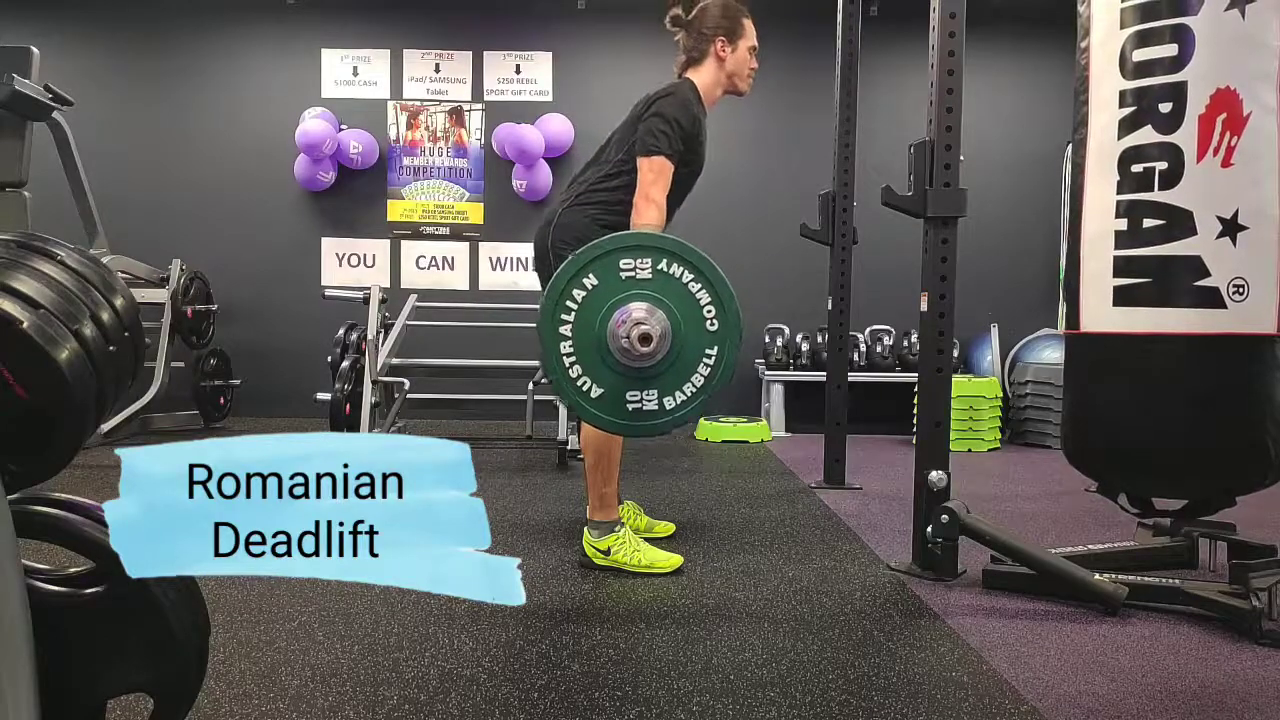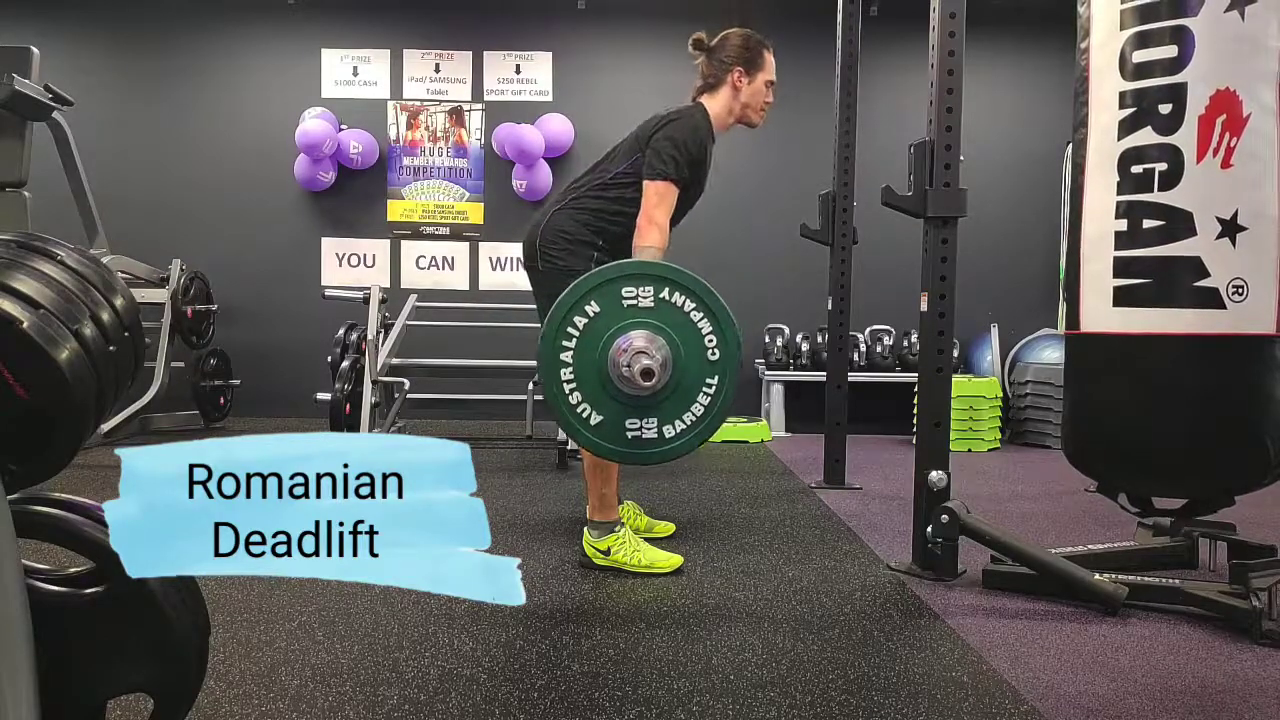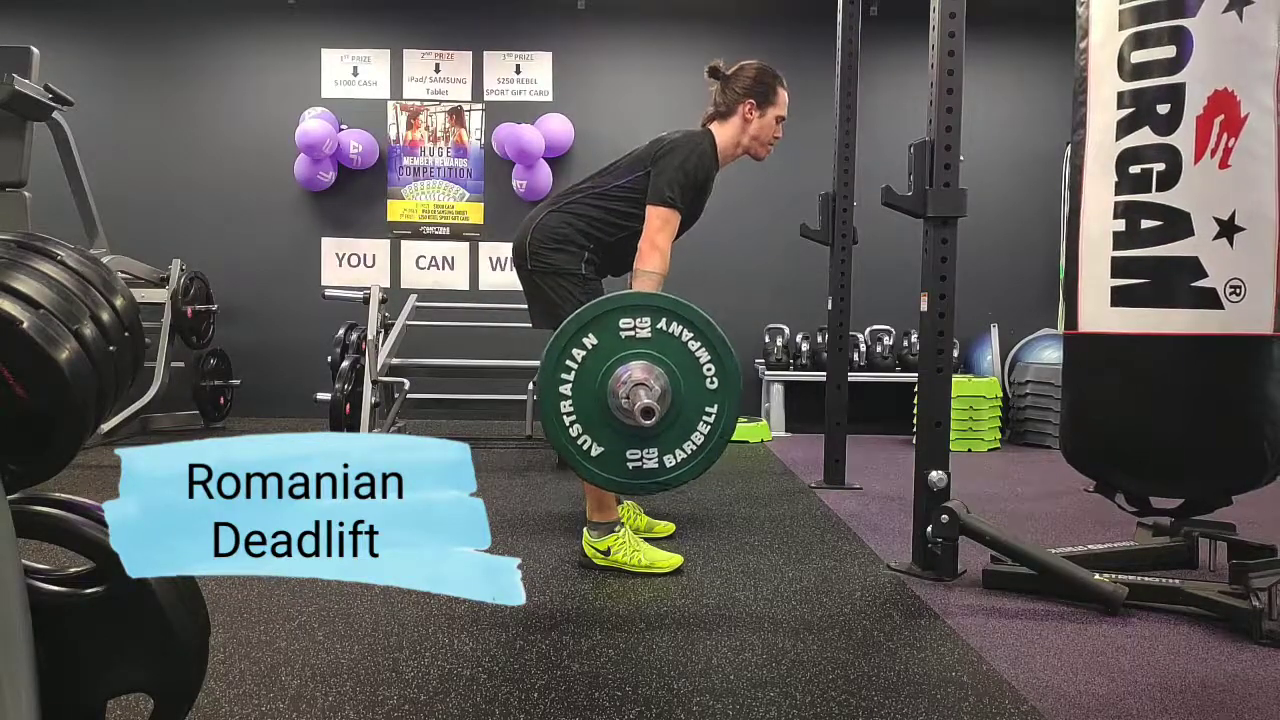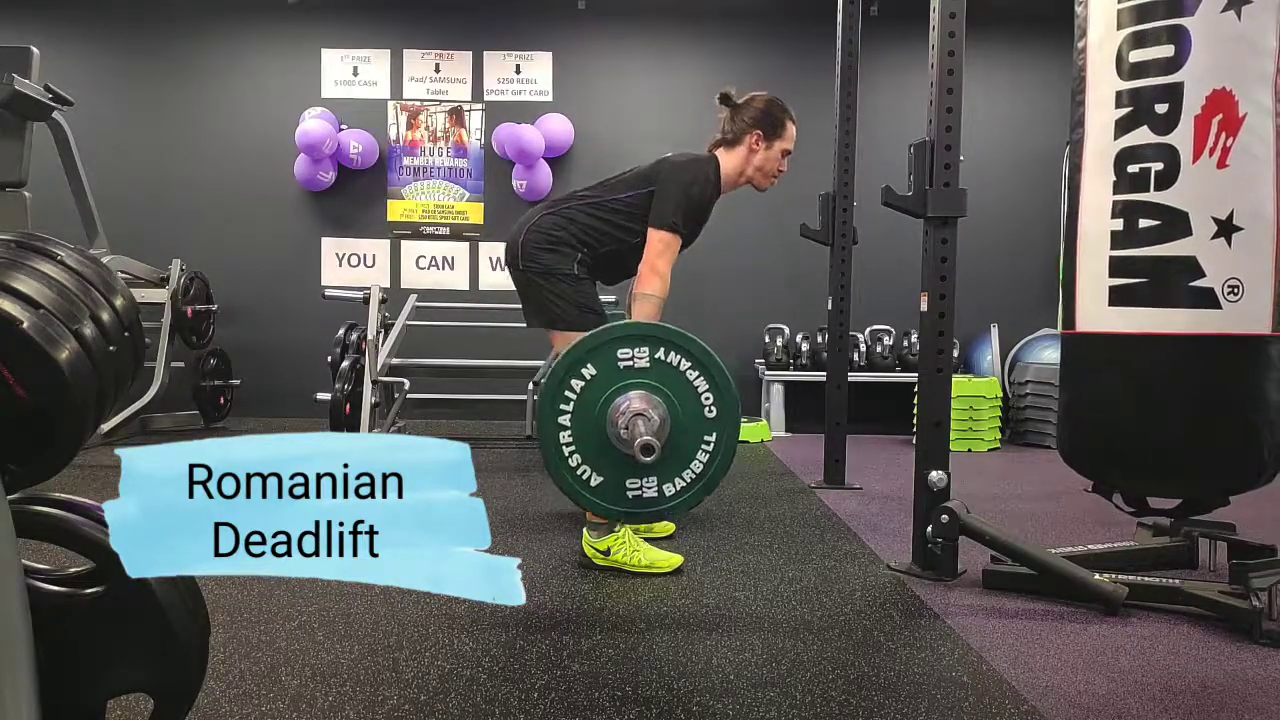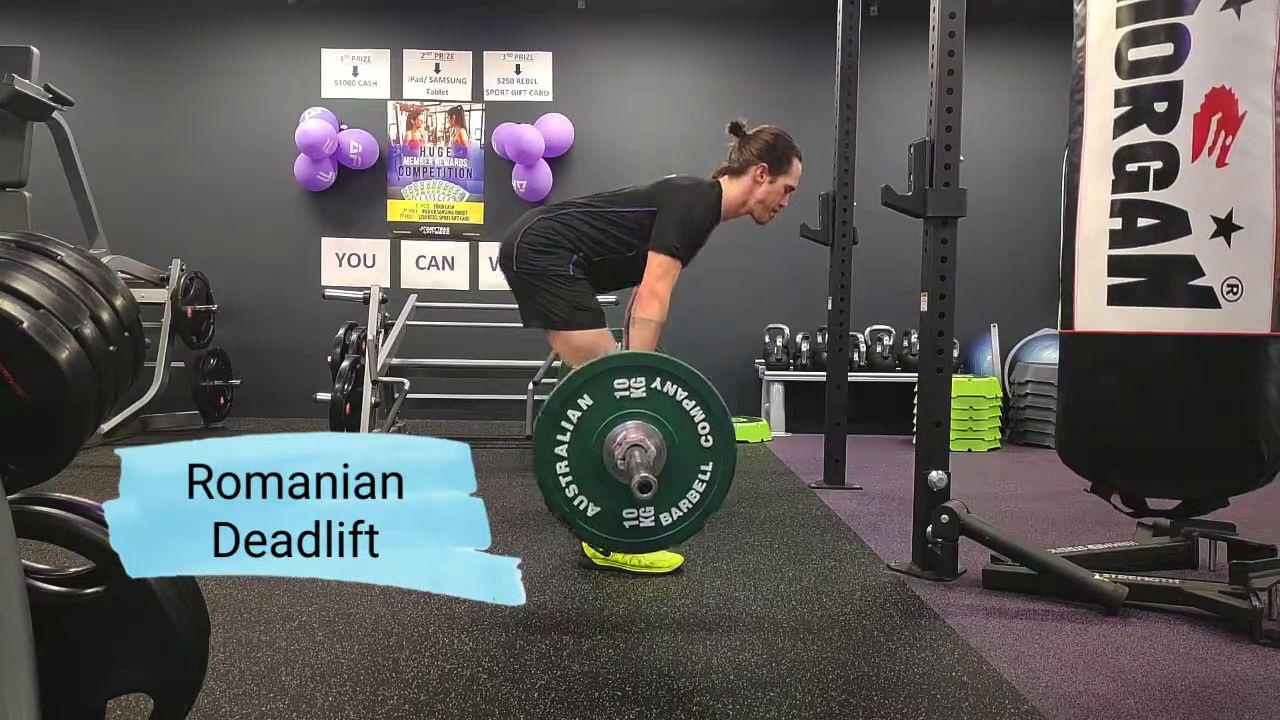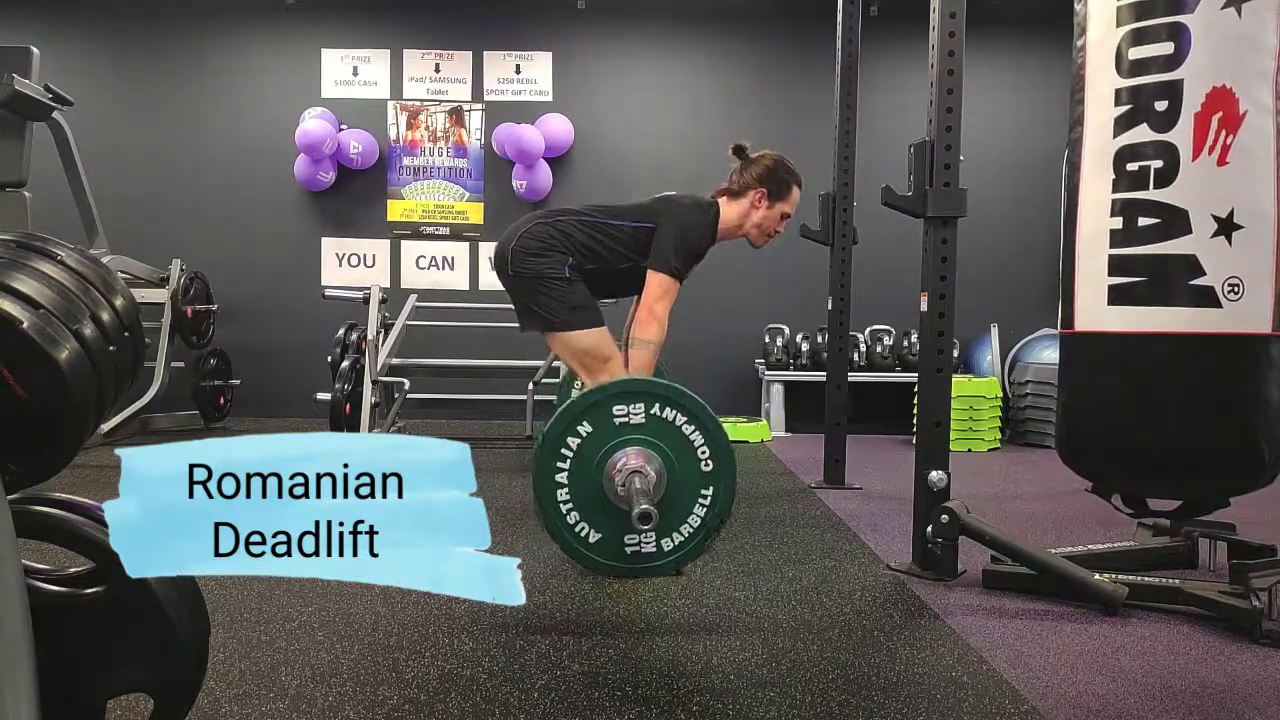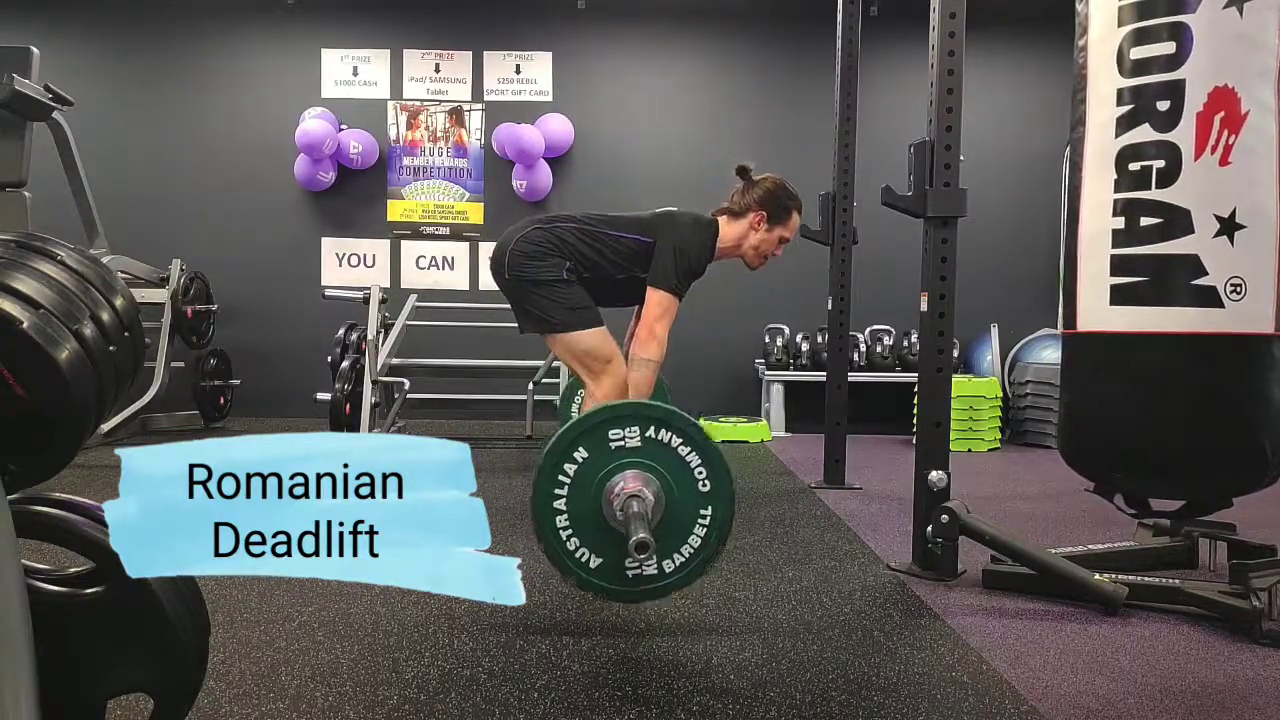
dt=0.3s
person 1, frame 1
left shoulder: (686, 109)
right shoulder: (678, 106)
left elbow: (650, 202)
right elbow: (648, 201)
left hip: (581, 245)
right hip: (579, 245)
left ankle: (609, 509)
right ankle: (603, 535)
person 1, frame 2
left shoulder: (692, 130)
right shoulder: (687, 130)
left elbow: (651, 222)
right elbow: (651, 223)
left hip: (572, 248)
right hip: (569, 249)
left ankle: (609, 509)
right ankle: (604, 535)
person 1, frame 3
left shoulder: (695, 156)
right shoulder: (690, 156)
left elbow: (646, 245)
right elbow: (653, 247)
left hip: (555, 249)
right hip: (556, 250)
left ankle: (611, 507)
right ankle: (604, 536)
person 1, frame 4
left shoulder: (695, 178)
right shoulder: (693, 179)
left elbow: (646, 269)
right elbow: (654, 272)
left hip: (546, 249)
right hip: (550, 252)
right ankle: (604, 536)
person 1, frame 5
left shoulder: (696, 201)
right shoulder: (694, 203)
left elbow: (645, 290)
right elbow: (654, 295)
left hip: (539, 252)
right hip: (542, 254)
person 1, frame 6
left shoulder: (692, 219)
right shoulder: (692, 223)
left elbow: (645, 310)
right elbow: (653, 315)
left hip: (533, 252)
right hip: (537, 254)
left knee: (605, 380)
right knee: (609, 382)
person 1, frame 7
left shoulder: (690, 236)
right shoulder: (689, 239)
left elbow: (643, 328)
right elbow: (652, 334)
left hip: (528, 254)
right hip: (533, 256)
left knee: (608, 378)
right knee: (611, 380)
